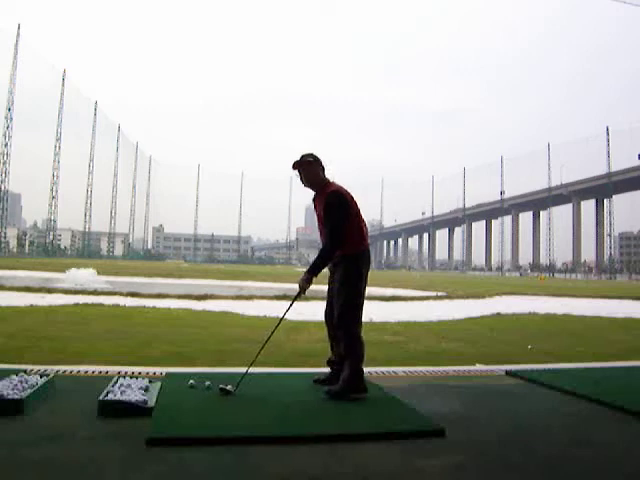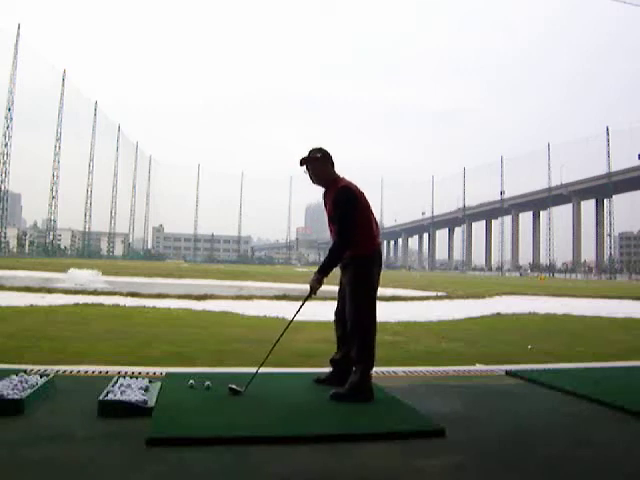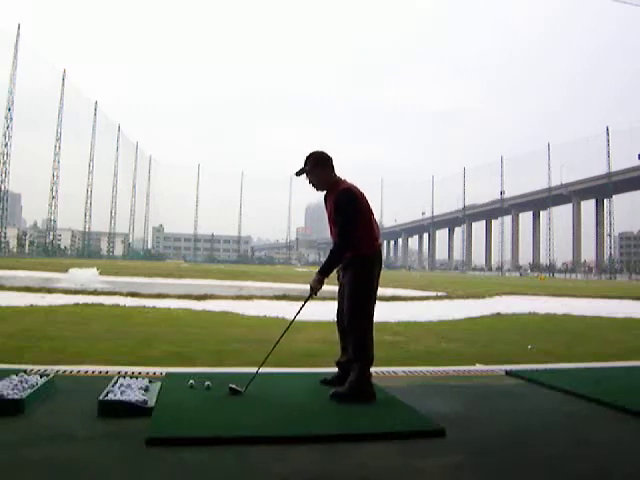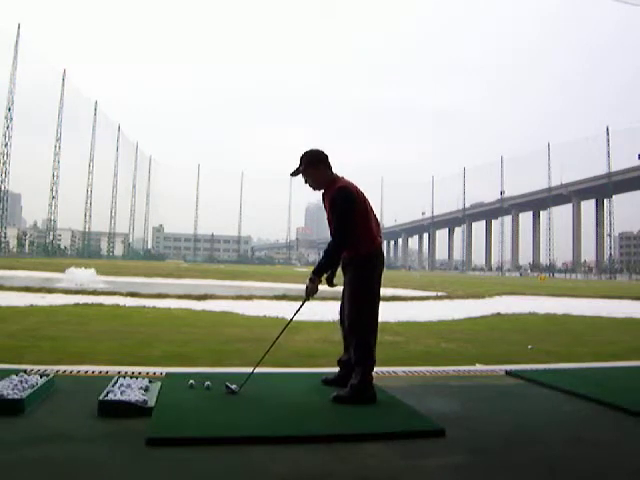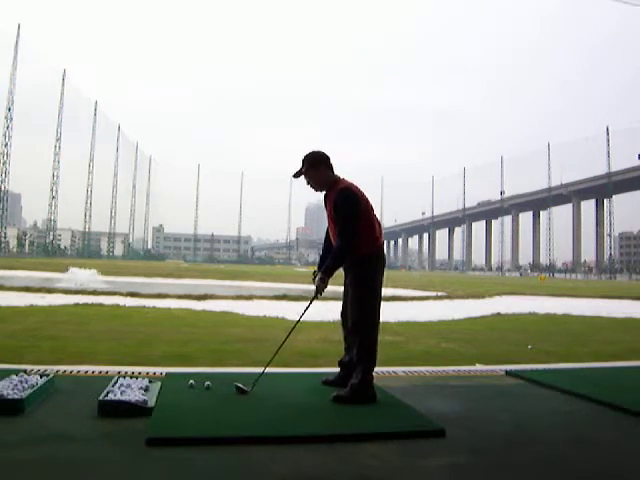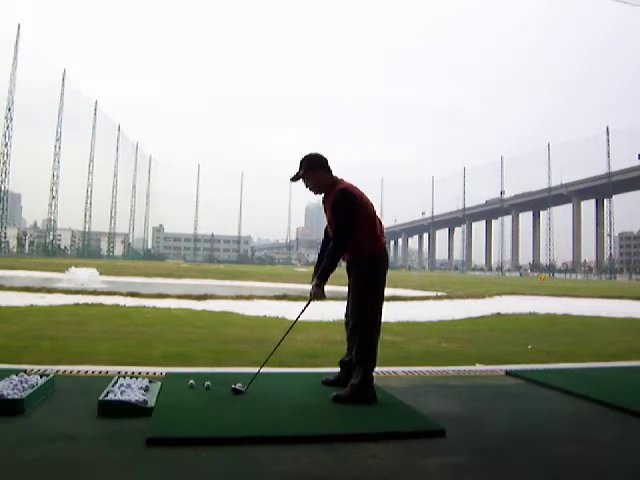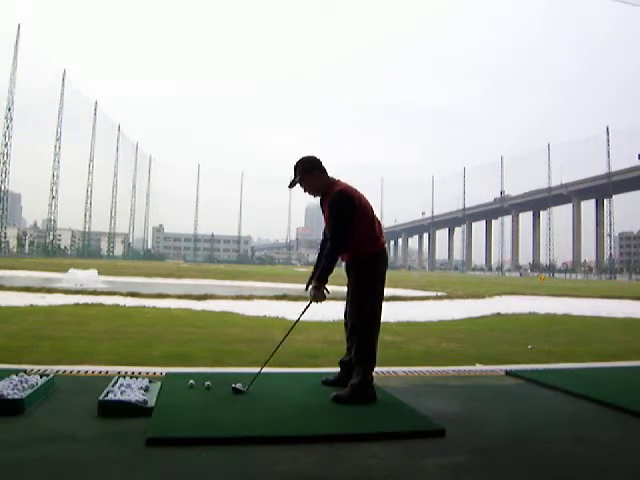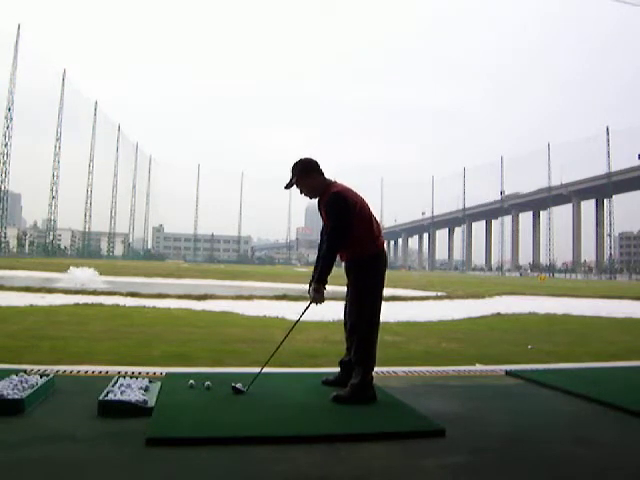
dt=0.5s
person 1, frame 1
left shoulder: (334, 196)
right shoulder: (321, 197)
left elbow: (333, 240)
left wrist: (311, 272)
right wrist: (315, 270)
left hip: (352, 260)
right hip: (341, 261)
left knee: (346, 318)
right knee: (333, 317)
left ankle: (354, 379)
right ankle: (339, 370)
person 1, frame 2
left shoulder: (344, 193)
right shoulder: (332, 193)
left elbow: (343, 239)
left wrist: (321, 273)
right wrist: (325, 271)
left hip: (363, 260)
right hip: (352, 260)
left knee: (360, 320)
right knee: (343, 317)
left ankle: (361, 383)
right ankle: (342, 370)
person 1, frame 3
left shoulder: (346, 195)
right shoulder: (332, 195)
left elbow: (344, 240)
left wrist: (322, 273)
right wrist: (337, 267)
left hip: (364, 261)
right hip: (352, 261)
left knee: (357, 319)
right knee: (345, 318)
left ankle: (361, 383)
right ankle: (347, 371)
person 1, frame 4
left shoulder: (341, 194)
right shoulder: (334, 192)
left elbow: (339, 240)
left wrist: (316, 274)
right wrist: (331, 268)
left hip: (365, 260)
right hip: (357, 259)
left knee: (360, 321)
right knee: (349, 318)
left ankle: (362, 385)
right ankle: (349, 370)
person 1, frame 5
left shoulder: (345, 195)
right shoulder: (333, 195)
left elbow: (346, 241)
right elbow: (332, 235)
left wrist: (326, 274)
right wrist: (321, 269)
left hip: (367, 261)
right hip: (356, 261)
left knee: (362, 321)
right knee: (349, 319)
left ankle: (363, 385)
right ankle: (349, 371)
person 1, frame 6
left shoulder: (343, 196)
right shoulder: (332, 196)
left elbow: (340, 243)
right elbow: (330, 238)
left wrist: (321, 279)
right wrist: (317, 273)
left hip: (369, 261)
right hip: (360, 260)
left knee: (363, 322)
right knee: (354, 319)
left ankle: (363, 385)
right ankle: (349, 372)
person 1, frame 7
left shoulder: (340, 197)
right shoulder: (330, 197)
left elbow: (336, 243)
right elbow: (328, 239)
left wrist: (320, 281)
right wrist: (316, 275)
left hip: (368, 261)
right hip: (359, 261)
left knee: (363, 321)
right knee: (353, 319)
left ankle: (362, 385)
right ankle: (349, 372)
person 1, frame 8
left shoulder: (336, 198)
right shoulder: (329, 198)
left elbow: (332, 244)
right elbow: (326, 241)
left wrist: (320, 282)
right wrist: (316, 279)
left hip: (368, 262)
right hip: (360, 261)
left knee: (362, 322)
right knee: (353, 319)
left ankle: (362, 385)
right ankle: (349, 372)
